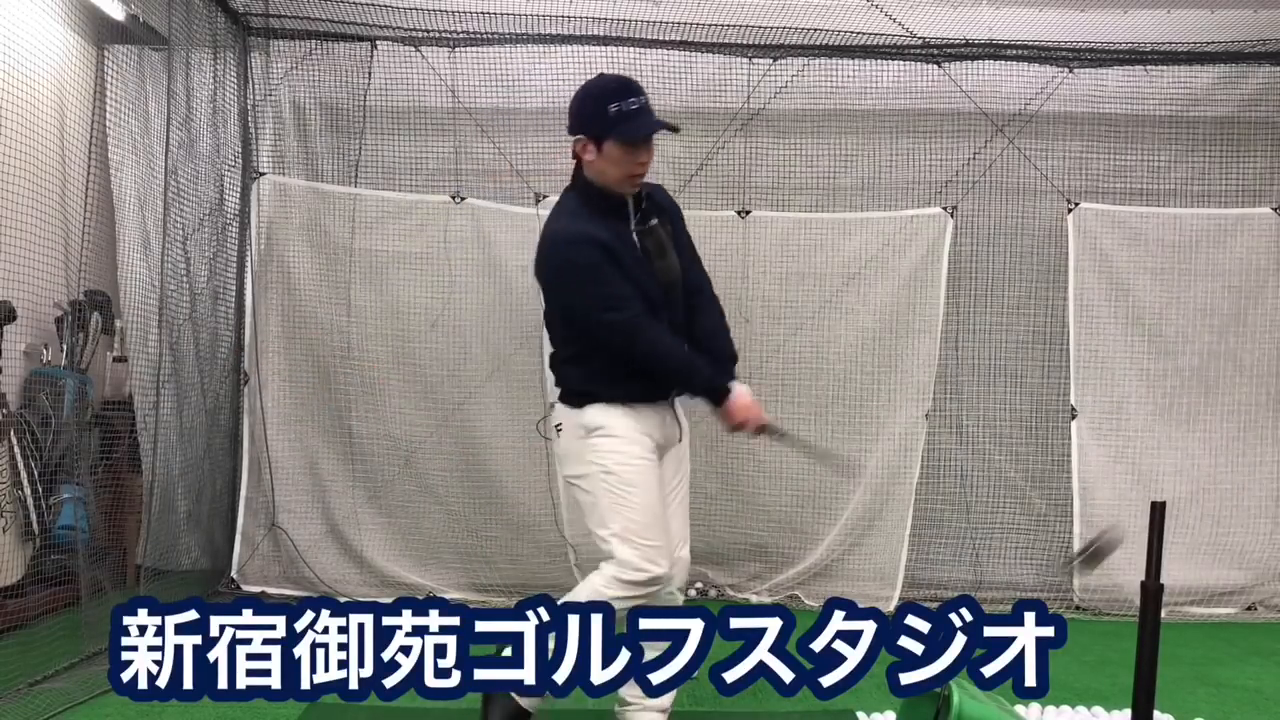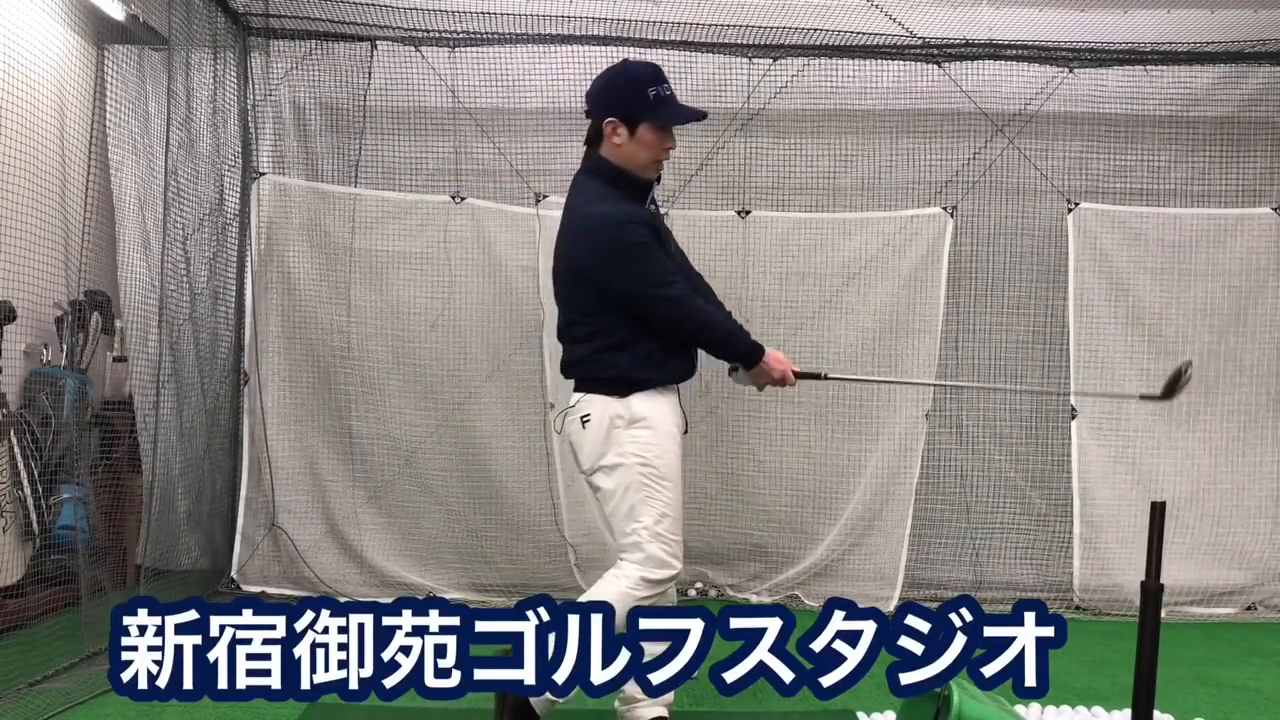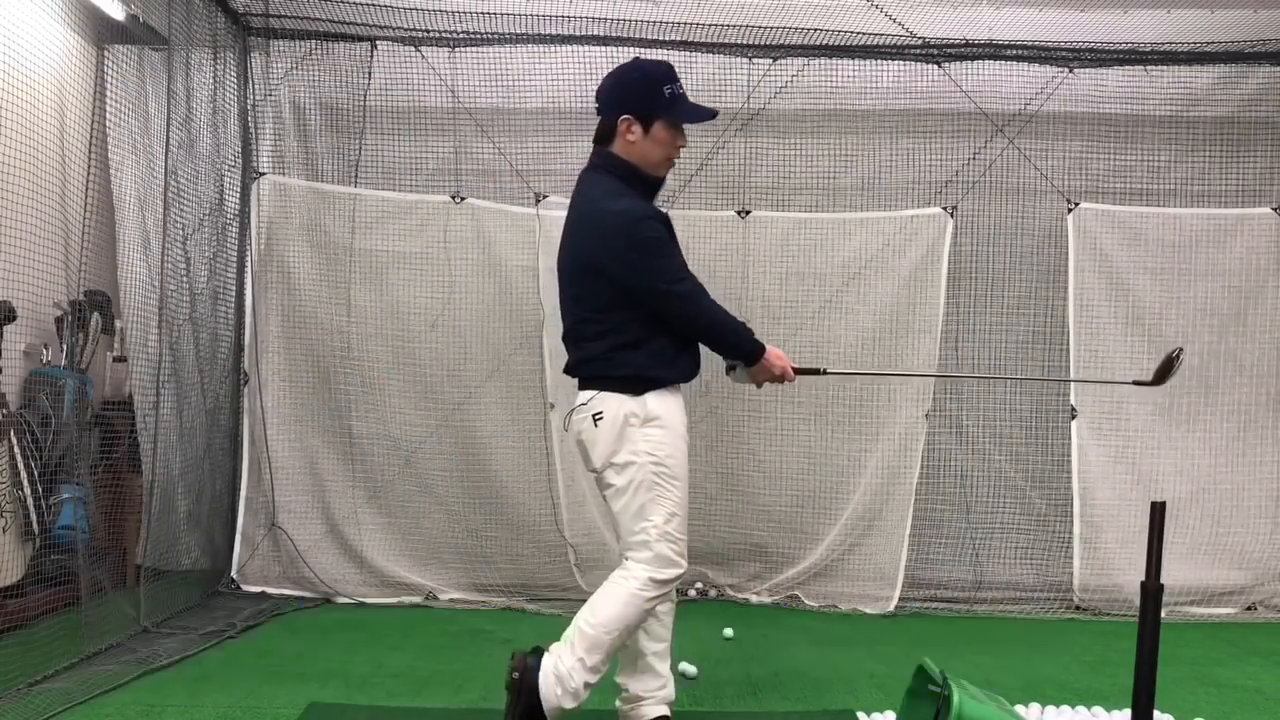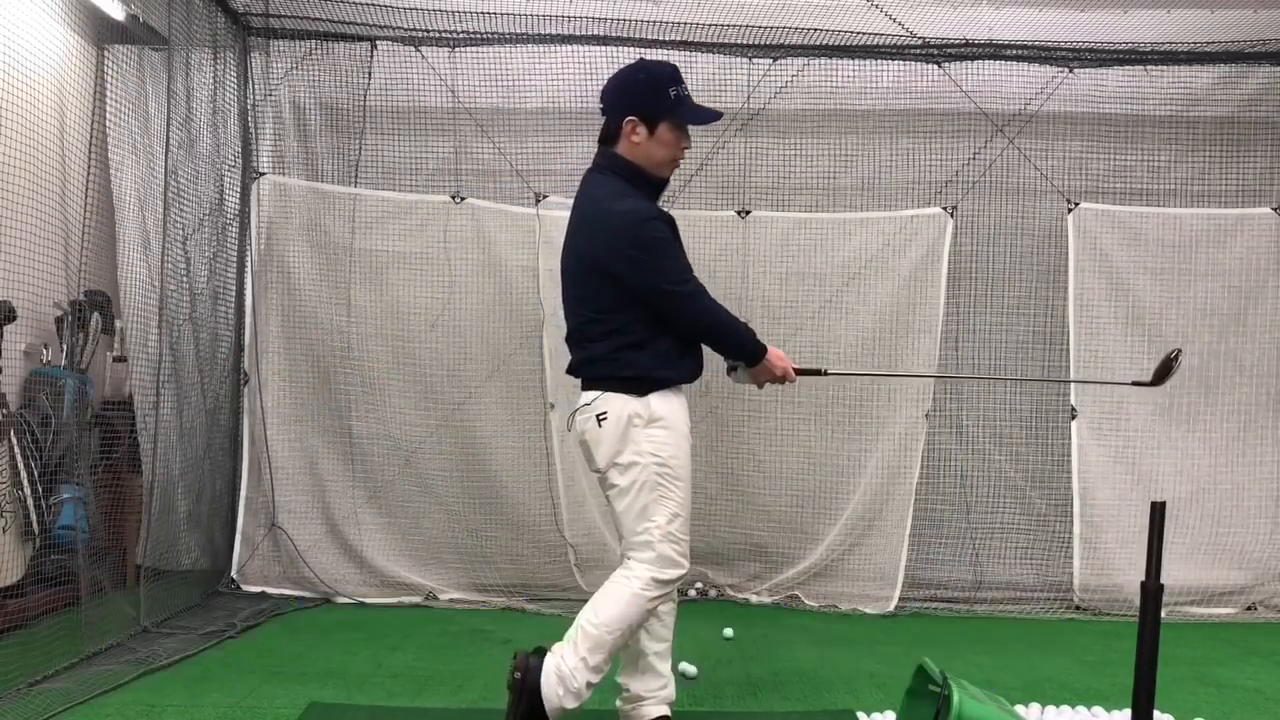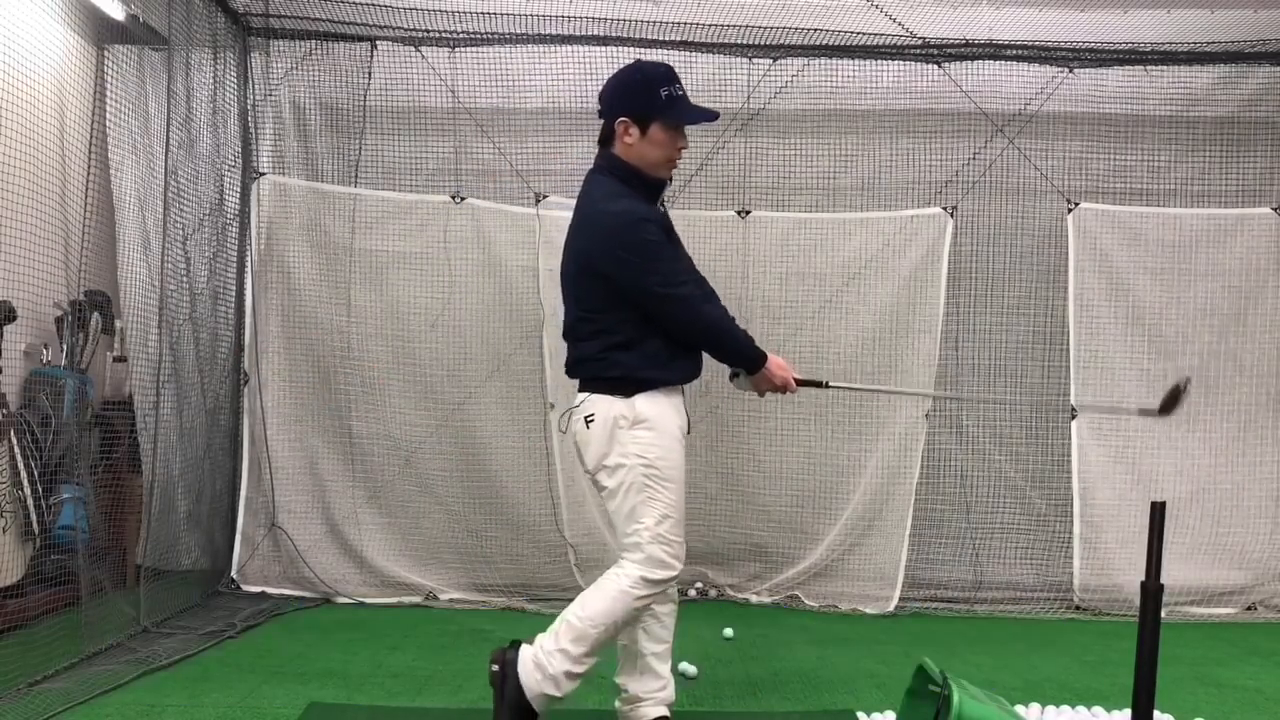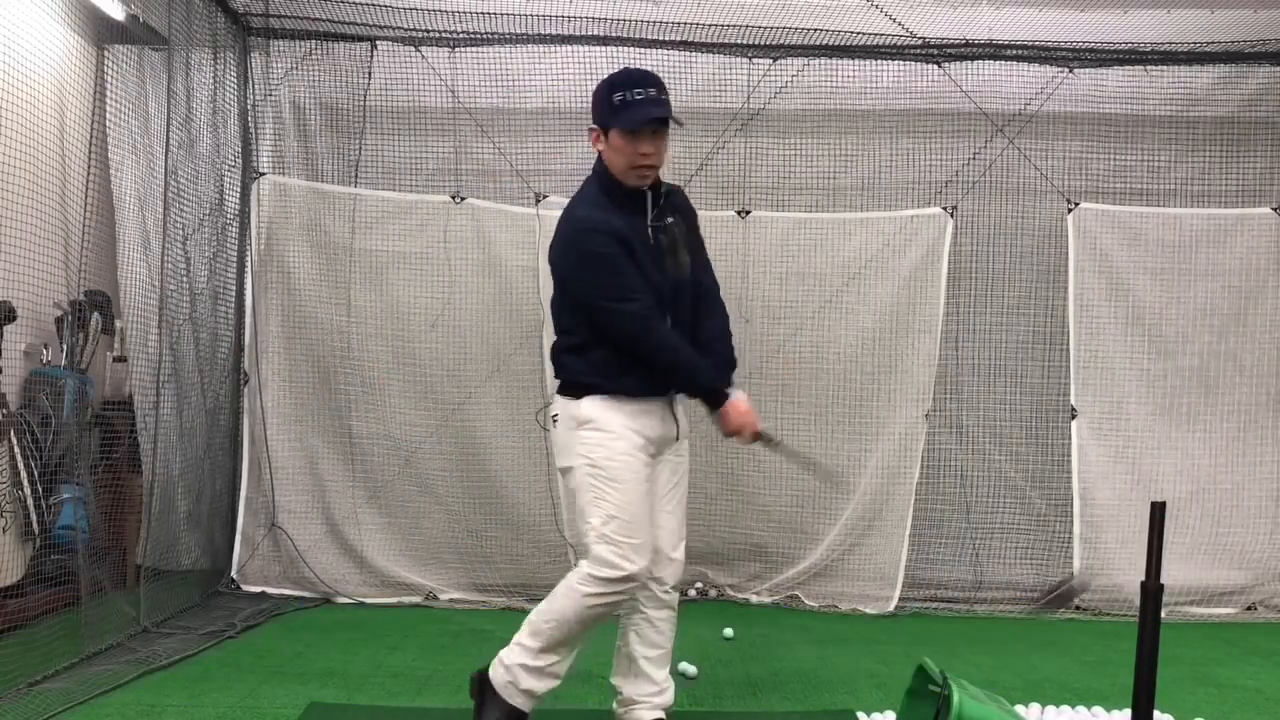
dt=0.2s
person 1, frame 1
left shoulder: (657, 207)
right shoulder: (570, 237)
left elbow: (697, 300)
right elbow: (636, 334)
left wrist: (725, 384)
right wrist: (721, 390)
left hip: (659, 411)
right hip: (602, 420)
left knee: (668, 571)
right knee: (635, 568)
person 1, frame 2
left shoulder: (621, 199)
right shoulder: (606, 220)
left elbow: (686, 284)
right elbow: (675, 308)
left wrist: (744, 350)
right wrist: (753, 354)
left hip: (641, 404)
right hip: (625, 411)
left knee: (655, 563)
right knee: (649, 564)
person 1, frame 3
left shoulder: (612, 195)
right shoulder: (621, 217)
left elbow: (680, 291)
right elbow: (682, 304)
left wrist: (743, 348)
right wrist: (754, 350)
left hip: (636, 402)
right hip: (634, 409)
left knee: (655, 559)
right knee: (655, 562)
person 1, frame 4
left shoulder: (615, 196)
right shoulder: (626, 217)
left elbow: (681, 293)
right elbow: (686, 305)
left wrist: (745, 350)
right wrist: (756, 352)
left hip: (639, 403)
right hip: (637, 409)
left knee: (658, 558)
right knee: (658, 562)
person 1, frame 5
left shoulder: (637, 200)
right shoulder: (616, 218)
left elbow: (692, 288)
right elbow: (686, 310)
left wrist: (745, 356)
right wrist: (756, 360)
left hip: (657, 404)
right hip: (631, 410)
left knee: (663, 562)
right knee: (652, 563)
person 1, frame 6
left shoulder: (674, 207)
right shoulder: (586, 223)
left elbow: (705, 303)
right elbow: (640, 329)
left wrist: (724, 387)
right wrist: (719, 395)
left hip: (670, 411)
right hip: (603, 414)
left knee: (662, 568)
right knee: (616, 567)
